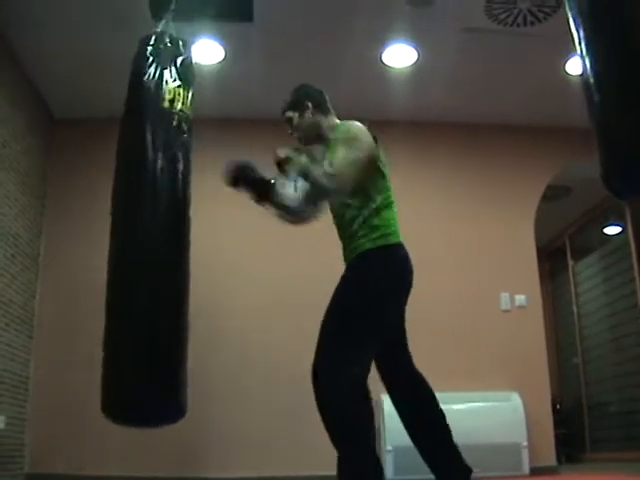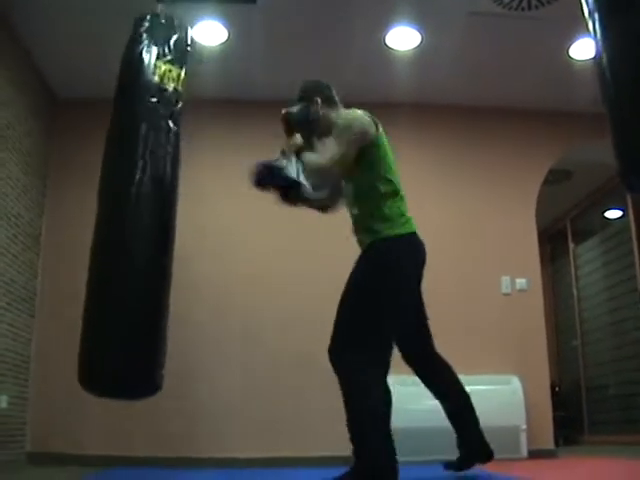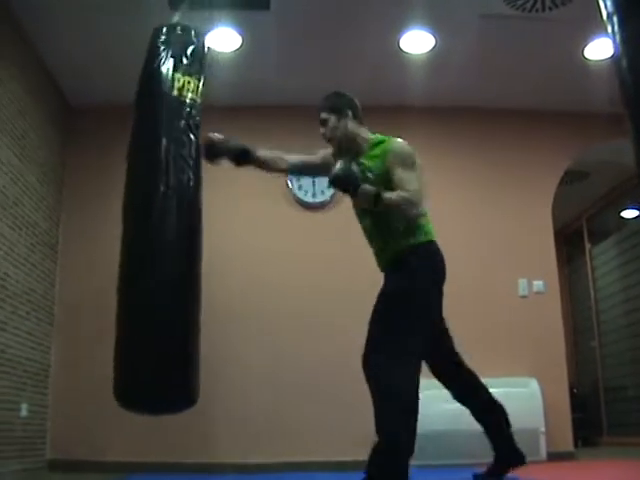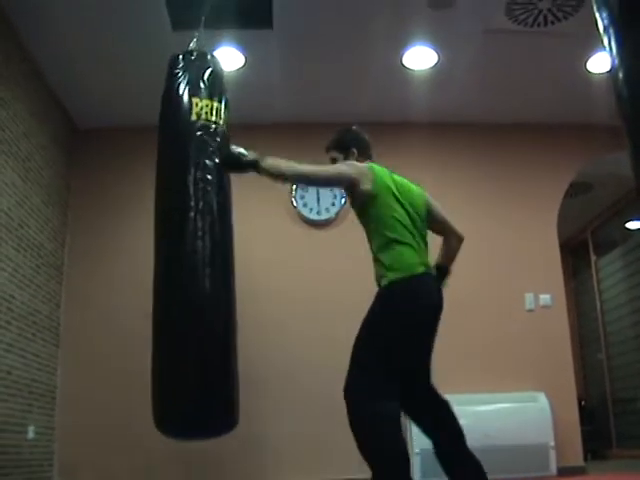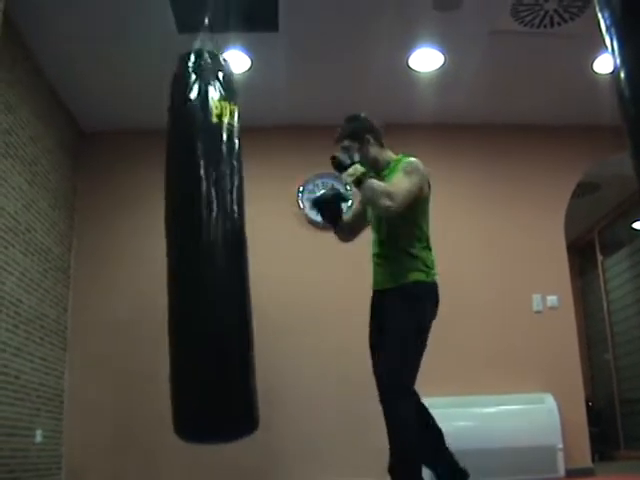
dt=0.5s
person 1, frame 1
left shoulder: (352, 133)
right shoulder: (324, 152)
left elbow: (330, 183)
right elbow: (300, 211)
left wrist: (295, 166)
right wrist: (265, 186)
left hip: (377, 265)
right hip: (385, 264)
left knee: (335, 373)
right knee: (399, 373)
person 1, frame 2
left shoulder: (354, 120)
right shoulder: (352, 150)
left elbow: (321, 169)
left wrist: (300, 147)
left hip: (389, 251)
right hip: (396, 252)
left knee: (350, 353)
right knee: (420, 353)
right ankle: (473, 444)
person 1, frame 3
left shoulder: (395, 150)
right shoulder: (339, 157)
left elbow: (413, 208)
right elbow: (289, 162)
left wrist: (366, 190)
right wrist: (237, 151)
left hip: (418, 260)
right hip: (401, 266)
left knee: (385, 359)
right knee: (444, 361)
right ankle: (506, 448)
person 1, frame 4
left shoulder: (359, 174)
right shoulder: (414, 190)
left elbow: (297, 171)
right elbow: (454, 235)
left wrist: (248, 160)
left hip: (402, 292)
right hip: (425, 290)
left knee: (364, 392)
right knee: (416, 392)
person 1, frame 5
left shoulder: (410, 168)
right shoulder: (373, 184)
left elbow: (390, 203)
right elbow: (346, 233)
left wrist: (358, 173)
right wrist: (332, 212)
left hip: (413, 291)
right hip: (387, 294)
left knee: (392, 384)
right knee: (397, 387)
